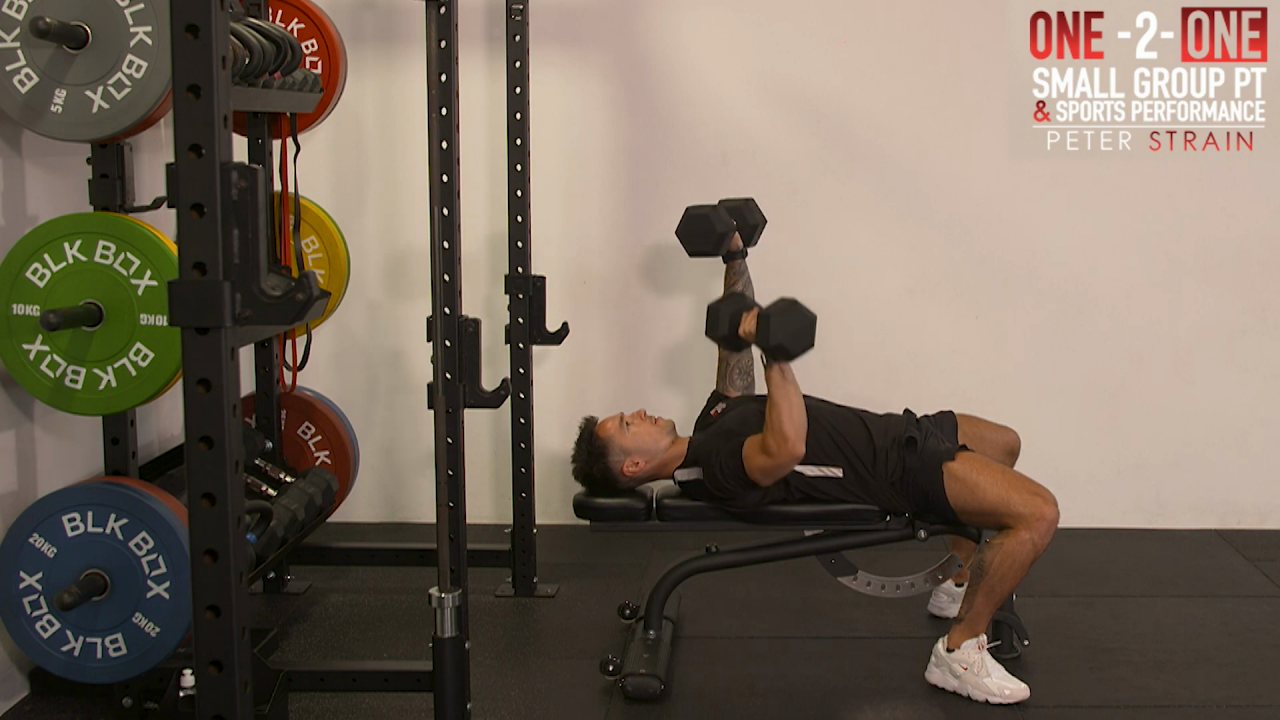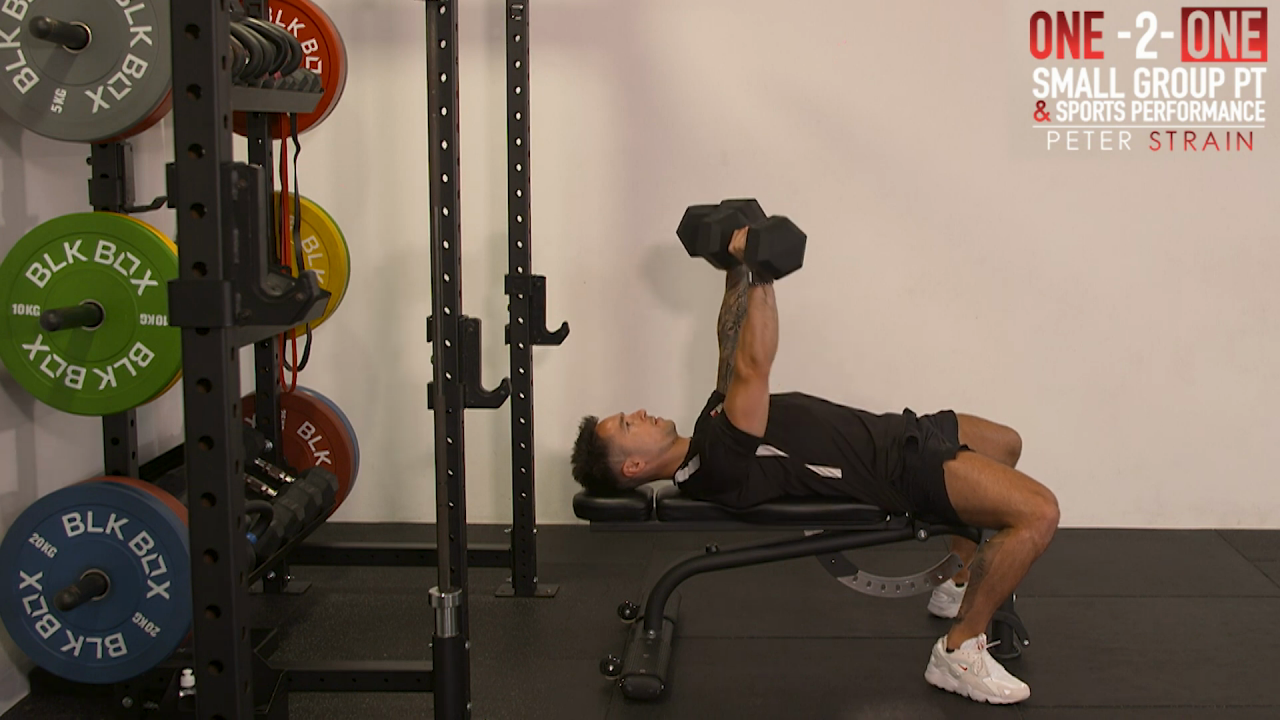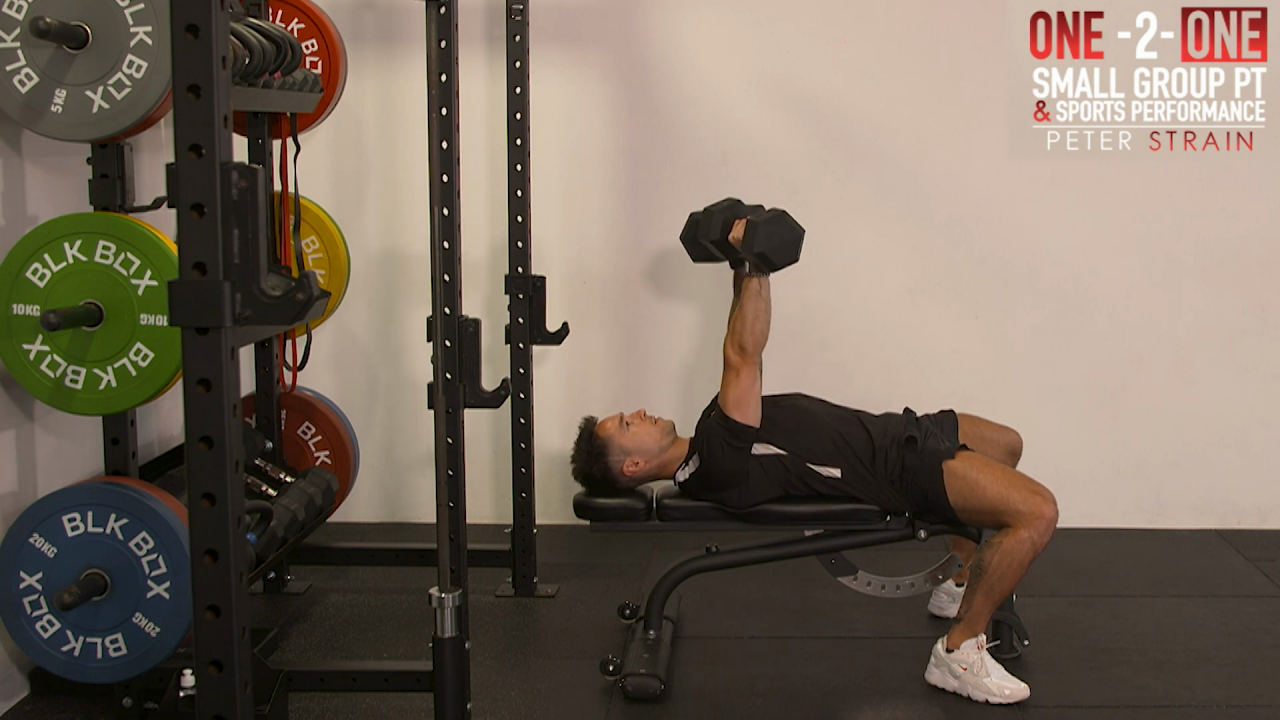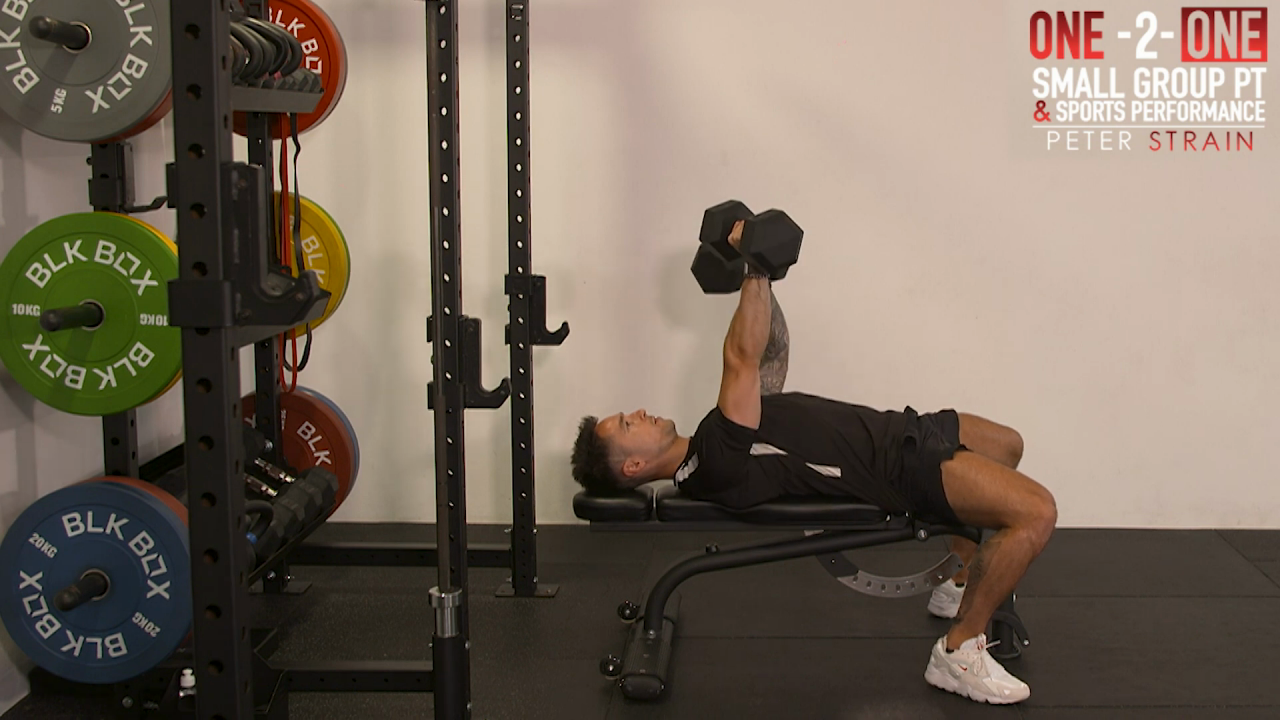
dt=0.5s
person 1, frame 1
left shoulder: (714, 422)
right shoulder: (710, 466)
left elbow: (737, 345)
right elbow: (789, 446)
left wrist: (735, 258)
right wrist: (774, 355)
right hip: (901, 470)
left knee: (1004, 443)
right knee: (1037, 512)
left ankle: (963, 586)
right ankle: (960, 653)
person 1, frame 2
left shoulder: (713, 424)
right shoulder: (714, 466)
left elbow: (735, 349)
right elbow: (754, 366)
left wrist: (739, 268)
right wrist: (760, 272)
right hip: (900, 470)
left knee: (1006, 444)
right knee: (1037, 511)
left ankle: (964, 587)
right ankle: (959, 654)
person 1, frame 3
left shoulder: (714, 428)
right shoulder: (714, 465)
left elbow: (741, 355)
right elbow: (743, 356)
left wrist: (743, 266)
right wrist: (756, 265)
right hip: (900, 469)
left knee: (1006, 445)
right knee: (1036, 511)
left ankle: (965, 586)
right ankle: (959, 653)
person 1, frame 4
left shoulder: (716, 433)
right shoulder: (713, 467)
left elbow: (774, 358)
right elbow: (743, 359)
left wrist: (757, 280)
right wrist: (755, 267)
right hip: (899, 468)
left knee: (1007, 445)
right knee: (1035, 511)
left ankle: (964, 587)
right ankle: (959, 653)
